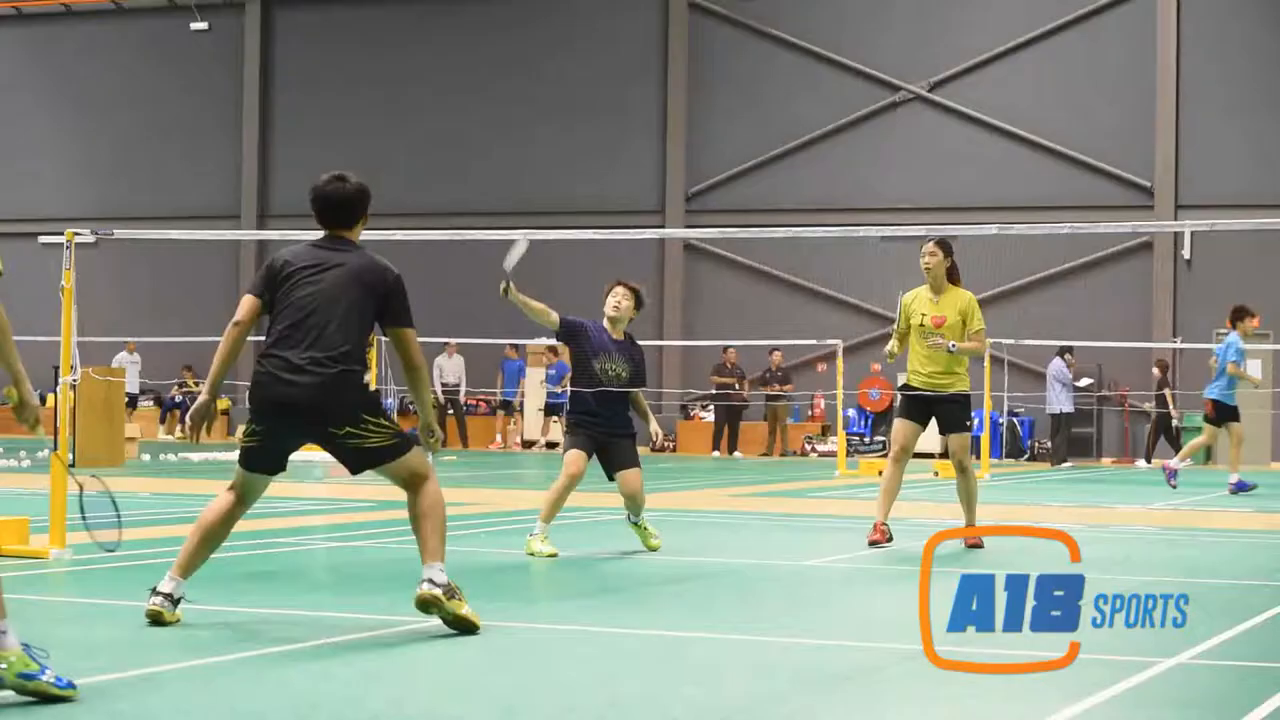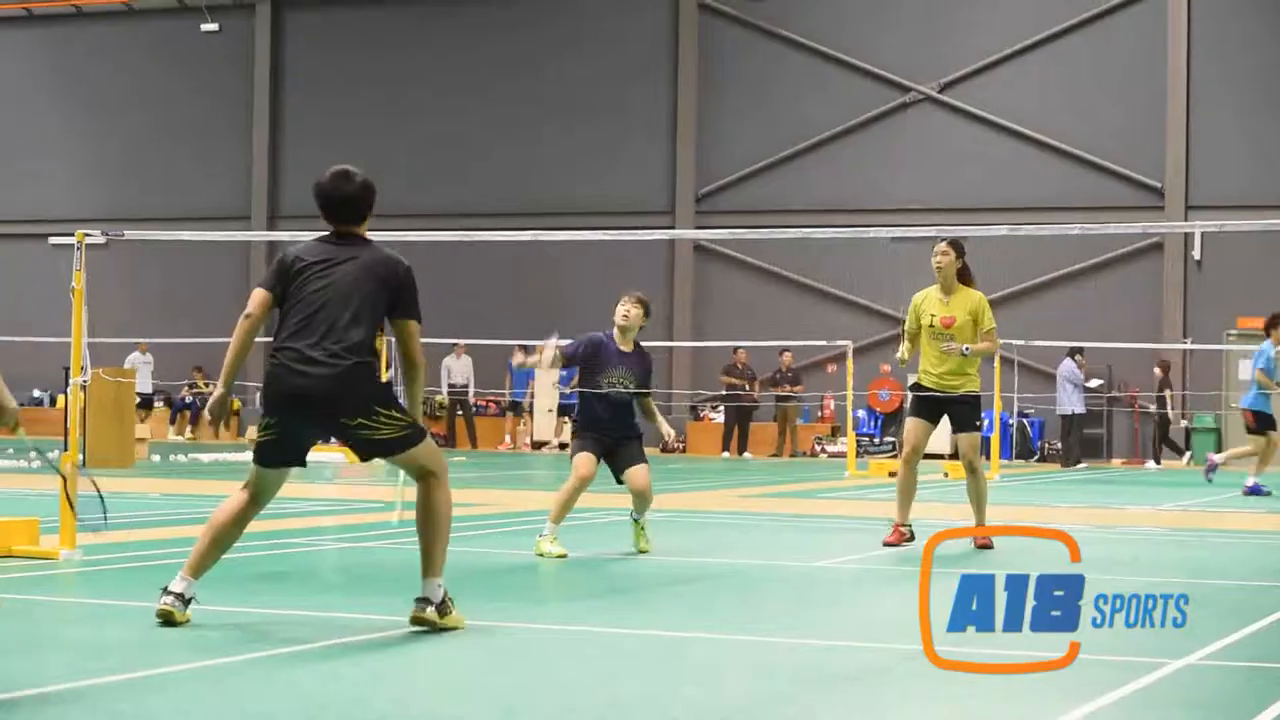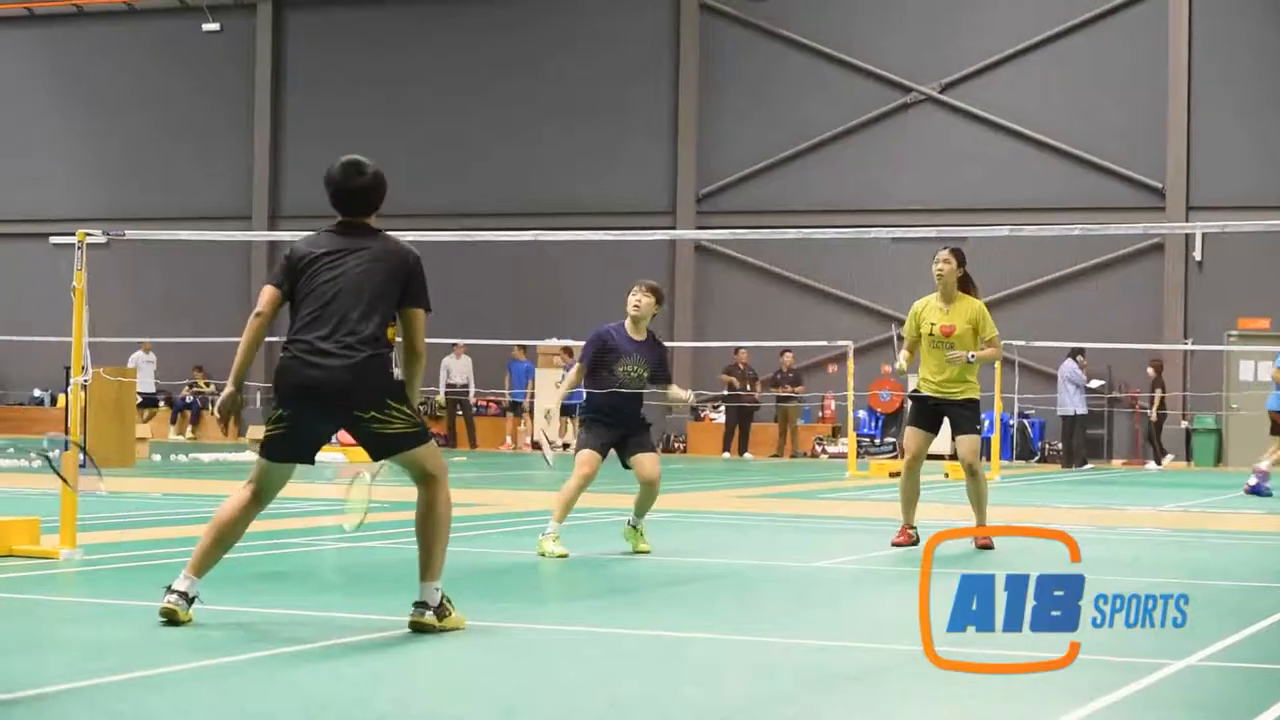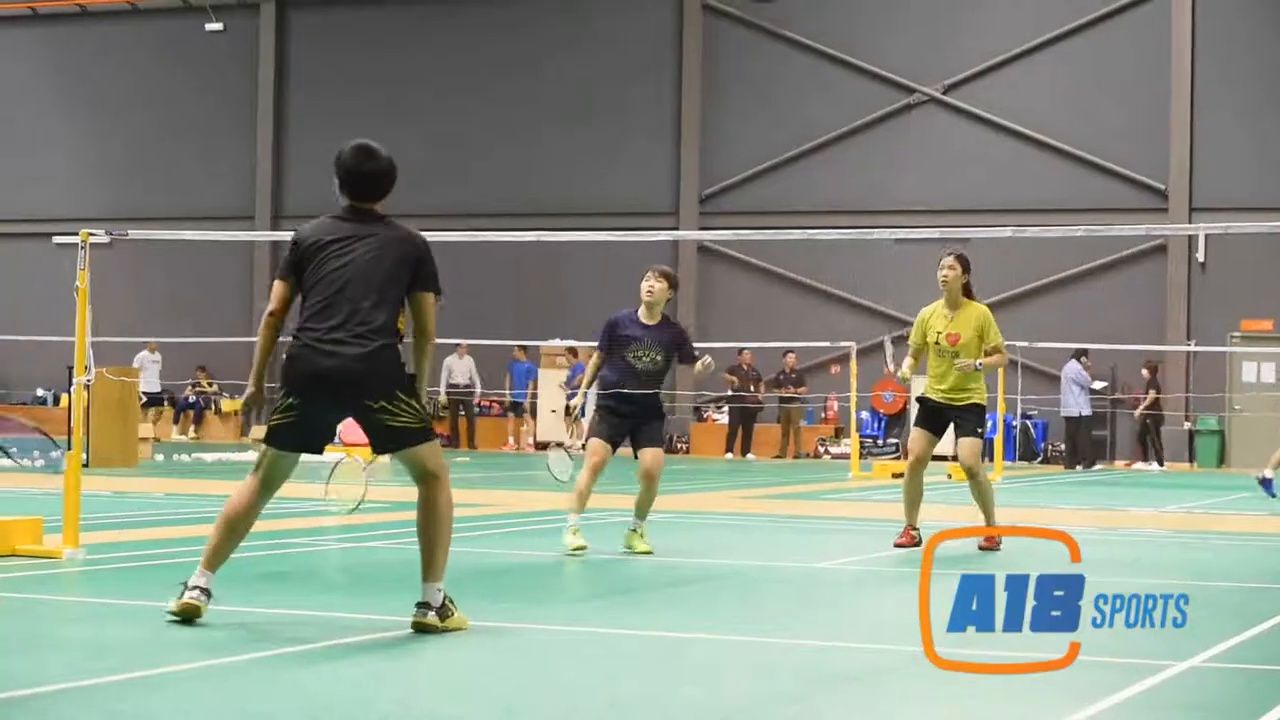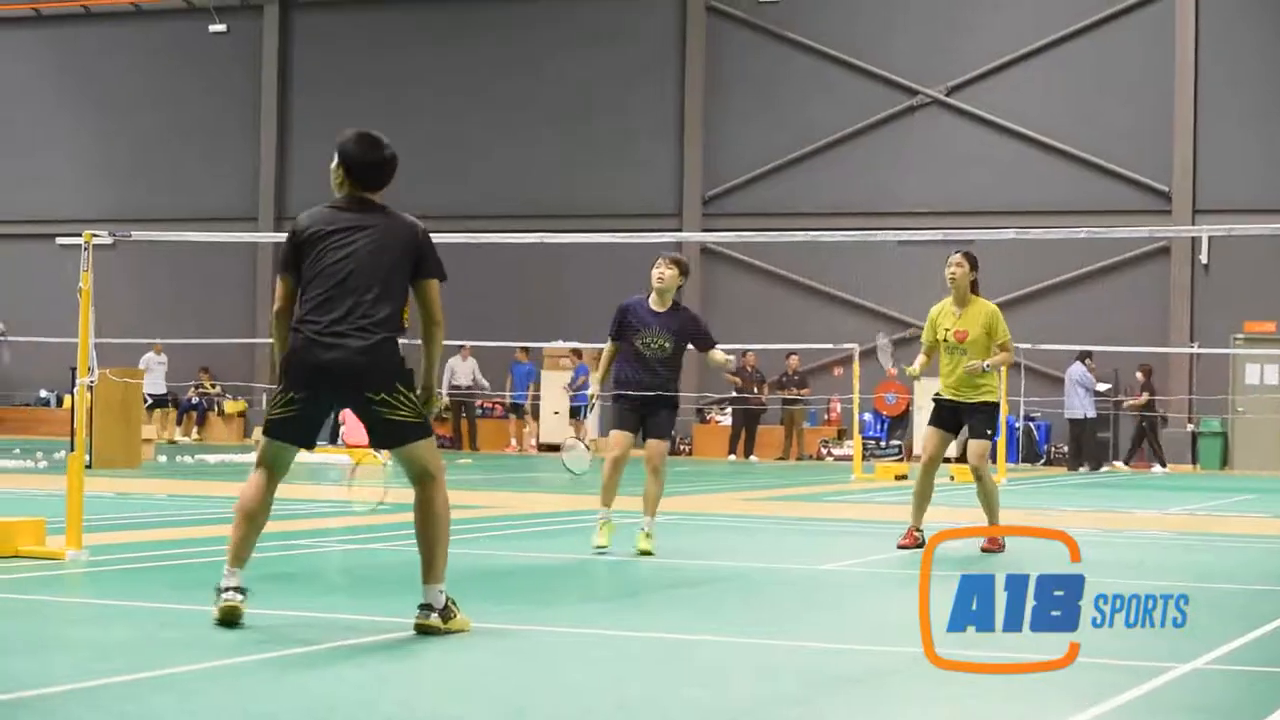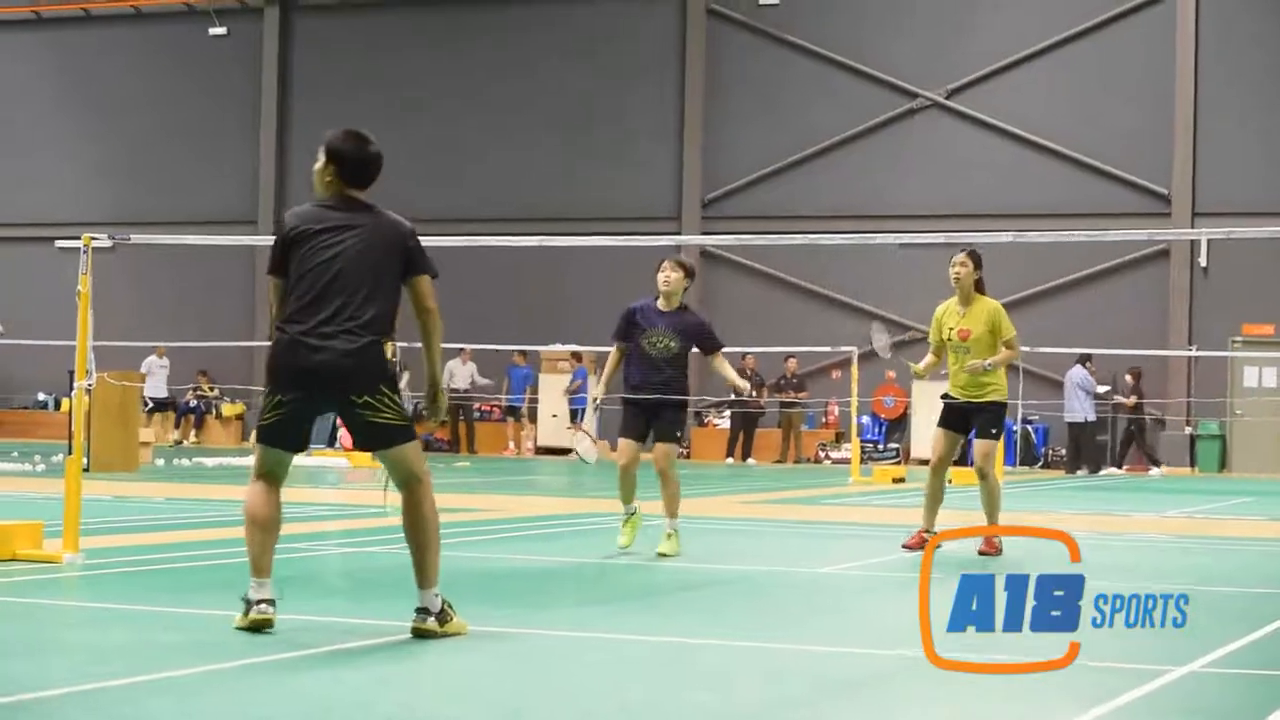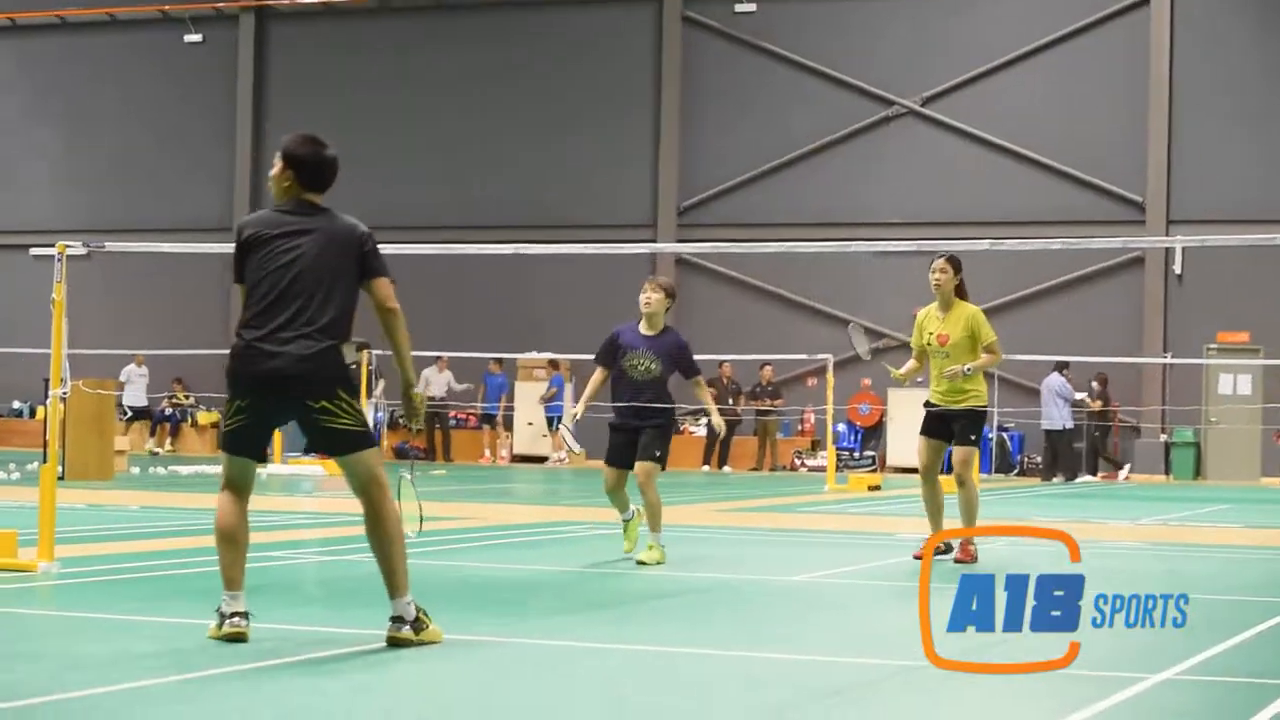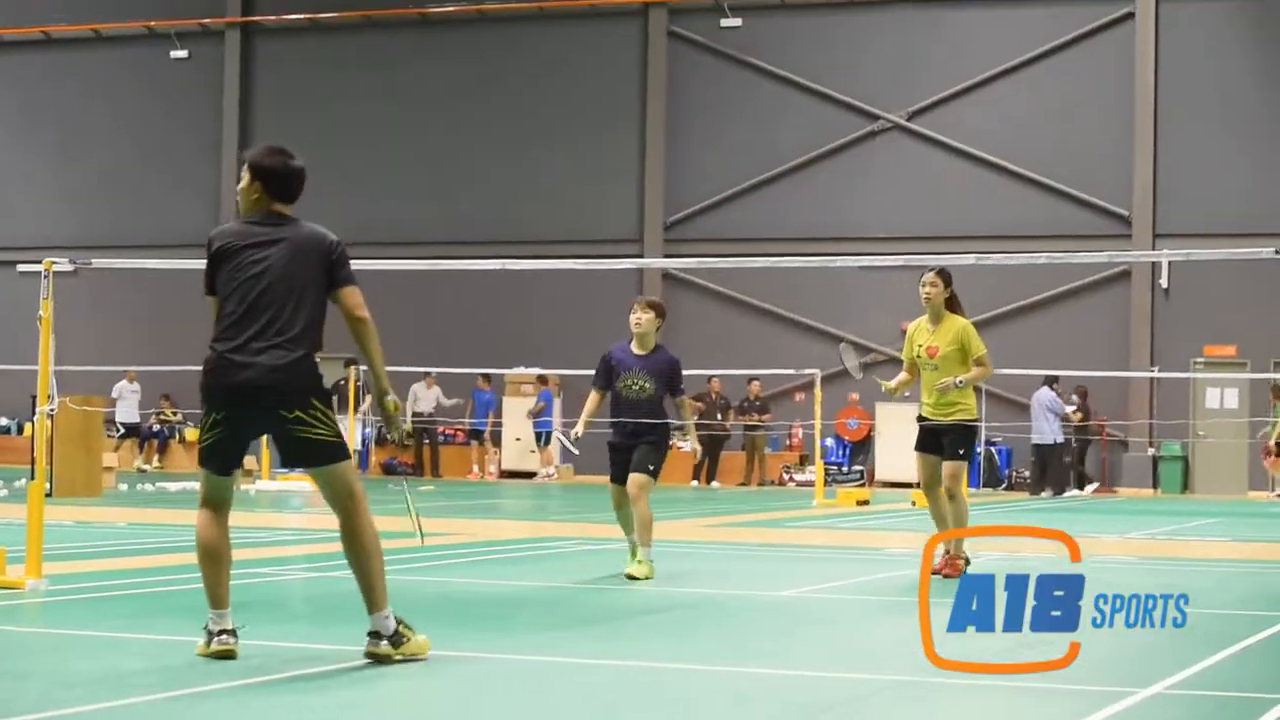
dt=0.1s
person 1, frame 1
left shoulder: (283, 260)
right shoulder: (382, 274)
left elbow: (239, 323)
right elbow: (413, 360)
left wrist: (209, 391)
right wrist: (425, 418)
left hip: (272, 396)
right hip: (339, 398)
left knee: (239, 492)
right knee: (421, 478)
left ankle: (167, 591)
right ankle: (436, 584)
person 1, frame 2
left shoulder: (293, 257)
right shoulder: (393, 267)
left elbow: (251, 317)
right elbow: (412, 354)
left wrist: (223, 387)
right wrist: (415, 412)
left hip: (286, 388)
right hip: (353, 388)
left knee: (253, 493)
right knee: (433, 472)
left ankle: (178, 592)
right ankle: (431, 598)
person 1, frame 3
left shoulder: (303, 249)
right shoulder: (403, 258)
left elbow: (262, 315)
right elbow: (415, 343)
left wrist: (234, 384)
right wrist: (408, 400)
left hip: (296, 382)
right hip: (364, 383)
left knee: (258, 490)
right knee: (433, 475)
left ankle: (182, 590)
right ankle: (430, 602)
person 1, frame 4
left shoulder: (308, 236)
right shoulder: (412, 244)
left elbow: (274, 311)
right elbow: (425, 328)
left wrist: (256, 381)
right wrist: (417, 390)
left hip: (307, 370)
right hip: (376, 372)
left knee: (262, 479)
right knee: (433, 475)
left ankle: (197, 586)
right ankle: (432, 602)
person 1, frame 5
left shoulder: (307, 225)
right shoulder: (411, 233)
left elbow: (282, 308)
right elbow: (433, 314)
left wrist: (284, 372)
right wrist: (430, 381)
left hip: (307, 363)
right hip: (377, 367)
left knee: (267, 468)
right knee: (429, 476)
left ankle: (231, 587)
right ankle: (434, 605)
person 1, frame 6
left shoulder: (294, 222)
right shoulder: (396, 231)
left elbow: (277, 307)
right elbow: (427, 308)
right wrist: (434, 379)
left hip: (292, 363)
right hip: (360, 367)
left knee: (266, 476)
right knee: (414, 480)
left ankle: (260, 597)
right ankle: (430, 608)
person 1, frame 7
left shoulder: (252, 228)
right shoulder: (353, 235)
left elbow: (249, 303)
right elbow: (389, 308)
right wrist: (408, 380)
left hip: (253, 370)
right hip: (321, 374)
left knee: (234, 486)
right knee: (374, 488)
left ankle: (233, 611)
right ankle: (405, 615)
person 1, frame 8
left shoulder: (222, 240)
right shoulder: (322, 244)
left elbow: (220, 317)
right elbow: (359, 317)
right wrist: (384, 390)
left hip: (225, 383)
right hip: (293, 383)
left knee: (213, 503)
right knee: (350, 500)
left ankle: (220, 629)
right ankle: (384, 630)
person 2, frame 1
left shoulder: (965, 300)
right shoulder: (910, 299)
left elbow: (980, 345)
right elbow: (898, 337)
left wrist: (952, 347)
right wrist: (892, 347)
left hip: (953, 389)
right hip: (916, 386)
left knee: (961, 461)
right knee: (898, 452)
left ankle: (971, 528)
right ankle: (880, 525)
person 2, frame 2
left shoulder: (976, 300)
right shoulder: (920, 299)
left elbow: (992, 345)
right elbow: (909, 338)
left wrist: (965, 349)
right wrist: (903, 352)
left hip: (964, 389)
right hip: (927, 386)
left knee: (971, 461)
right knee: (910, 453)
left ankle: (981, 528)
right ankle: (902, 526)
person 2, frame 3
left shoulder: (975, 308)
right shoulder: (920, 308)
left elbow: (996, 350)
right elbow: (909, 348)
left wrist: (970, 357)
right wrist: (902, 362)
left hip: (963, 396)
right hip: (927, 394)
left knee: (970, 463)
right knee: (910, 460)
left ankle: (982, 527)
right ankle: (908, 527)
person 2, frame 4
left shoulder: (980, 314)
right shoulder: (926, 314)
left elbow: (1002, 356)
right elbow: (913, 355)
left wrist: (977, 365)
right wrist: (905, 370)
left hip: (969, 401)
right hip: (934, 398)
left knee: (971, 465)
right knee: (914, 462)
left ankle: (991, 528)
right ankle: (911, 528)
person 2, frame 5
left shoulder: (988, 311)
right shoulder: (937, 312)
left elbow: (1008, 353)
right elbow: (927, 352)
left wrist: (985, 365)
right wrist: (915, 368)
left hip: (983, 399)
right hip: (948, 397)
left knee: (978, 467)
right knee: (927, 462)
left ankle: (995, 532)
right ankle: (915, 530)
person 2, frame 6
left shoulder: (992, 310)
right shoulder: (942, 311)
left elbow: (1013, 350)
right elbow: (935, 352)
left wrist: (987, 364)
right wrist: (922, 366)
left hip: (990, 398)
right hip: (956, 397)
left knee: (983, 466)
right knee: (937, 463)
left ankle: (992, 534)
right ankle: (926, 531)
person 2, frame 7
left shoulder: (971, 314)
right shoulder: (924, 316)
left elbow: (995, 354)
right elbow: (918, 358)
left wrist: (967, 369)
right wrist: (903, 371)
left hip: (969, 404)
right hip: (937, 403)
left knee: (961, 473)
right knee: (926, 472)
left ankle: (968, 542)
right ankle: (938, 537)
person 2, frame 8
left shoulder: (961, 327)
right shoulder: (914, 329)
left elbow: (985, 367)
right elbow: (909, 371)
left wrist: (958, 381)
right wrist: (894, 384)
left hip: (959, 417)
right hip: (929, 416)
left knee: (951, 487)
right knee: (928, 487)
left ankle: (957, 556)
right ankle: (949, 549)
person 3, frame 1
left shoulder: (635, 351)
right shoulder: (584, 331)
right elbow: (548, 316)
left wrist: (651, 421)
right wrist: (516, 296)
left hip: (619, 431)
right hip: (582, 423)
left knee: (635, 492)
right knee: (573, 471)
left ankle: (637, 521)
right ankle: (538, 534)
person 3, frame 2
left shoulder: (644, 359)
right shoulder: (595, 344)
right elbow: (559, 358)
left wrist: (661, 423)
right wrist: (533, 360)
left hip: (625, 434)
right hip: (589, 429)
left knee: (642, 489)
right knee: (583, 474)
left ankle: (637, 521)
right ankle: (547, 536)
person 3, frame 3
left shoulder: (657, 349)
right shoulder: (605, 335)
left elbow: (663, 386)
right elbow: (579, 370)
left wrist: (680, 395)
right wrist: (557, 400)
left hip: (633, 424)
right hip: (596, 419)
left knee: (651, 477)
right knee: (585, 472)
left ankle: (634, 527)
right ankle: (550, 536)
person 3, frame 4
left shoulder: (674, 332)
right shoulder: (618, 321)
left elbow: (693, 365)
right elbow: (600, 356)
left wrist: (704, 365)
right wrist: (581, 392)
left hip: (649, 412)
right hip: (611, 407)
left knee: (651, 471)
right knee: (593, 462)
left ankle: (635, 530)
right ankle: (572, 527)
person 3, frame 5
left shoulder: (687, 319)
right shoulder: (628, 309)
left elbow: (710, 351)
right elbow: (613, 347)
left wrist: (725, 360)
right wrist: (597, 382)
left hip: (663, 400)
right hip: (627, 397)
left knee: (654, 461)
right knee: (615, 455)
left ankle: (647, 530)
right ankle: (604, 521)
person 3, frame 6
left shoulder: (693, 322)
right shoulder: (635, 312)
left elbow: (715, 357)
right elbow: (619, 349)
left wrist: (736, 380)
right wrist: (602, 384)
left hip: (671, 403)
right hip: (636, 400)
left knee: (664, 466)
right knee: (625, 464)
left ankle: (672, 532)
right ankle: (630, 514)
person 3, frame 7
left shoulder: (676, 343)
right shoulder: (620, 335)
left elbow: (696, 381)
right elbow: (602, 371)
left wrist: (713, 413)
right wrist: (582, 403)
left hip: (657, 422)
right hip: (623, 421)
left knee: (645, 479)
right knee: (612, 486)
left ankle: (656, 544)
right ankle: (629, 516)
person 3, frame 8
left shoulder: (668, 361)
right shoulder: (613, 356)
left elbow: (680, 400)
right elbow: (598, 393)
left wrist: (692, 436)
right wrist: (581, 423)
left hip: (652, 437)
right hip: (620, 438)
left knee: (636, 492)
right knee: (619, 500)
left ankle: (644, 560)
right ankle: (634, 541)
